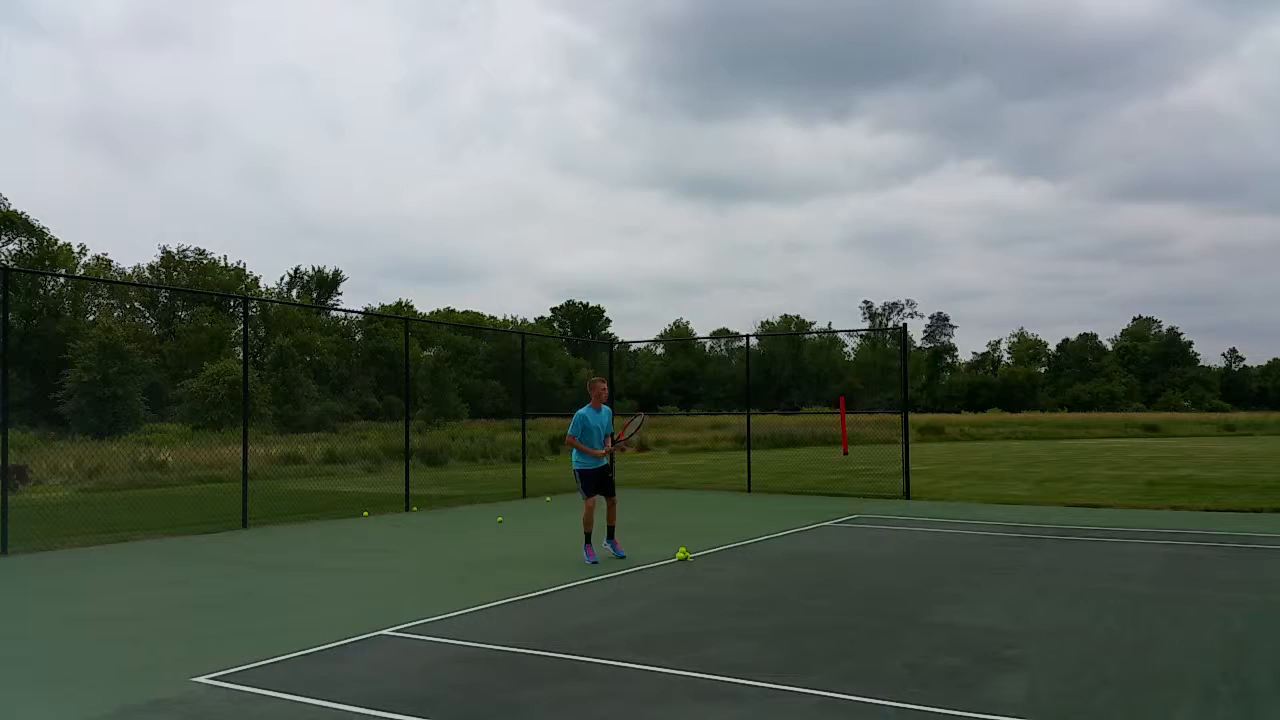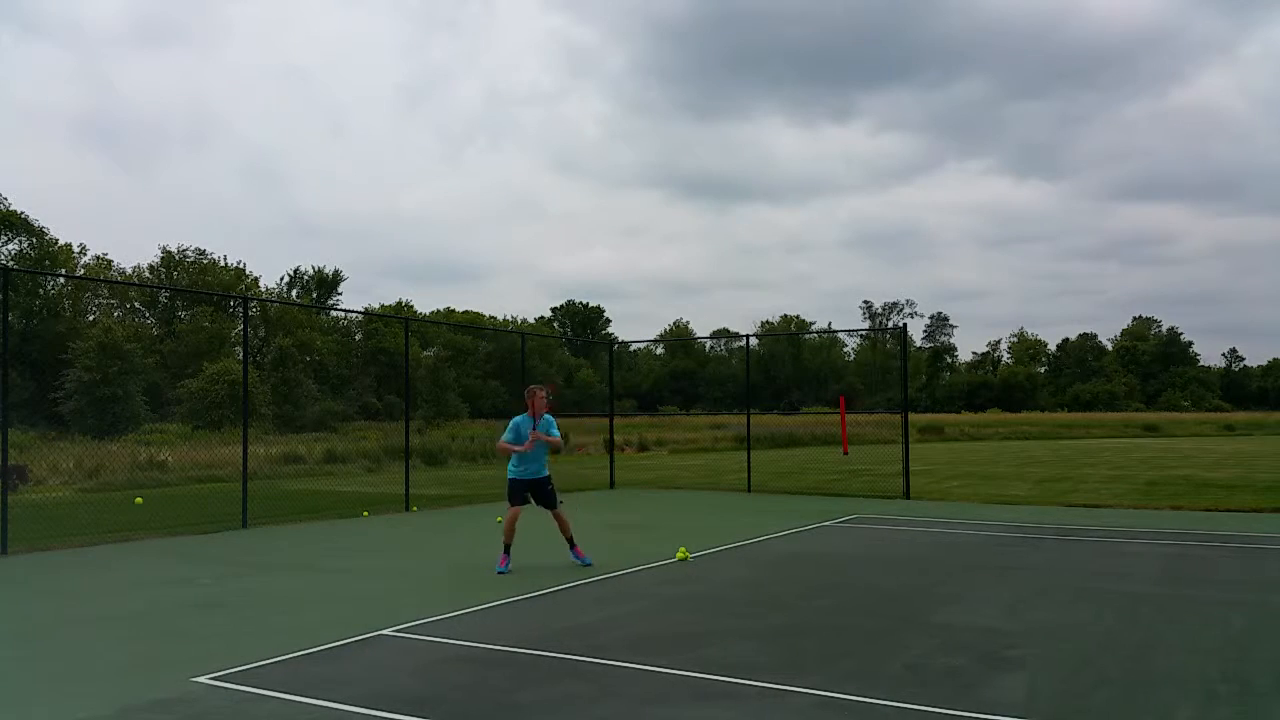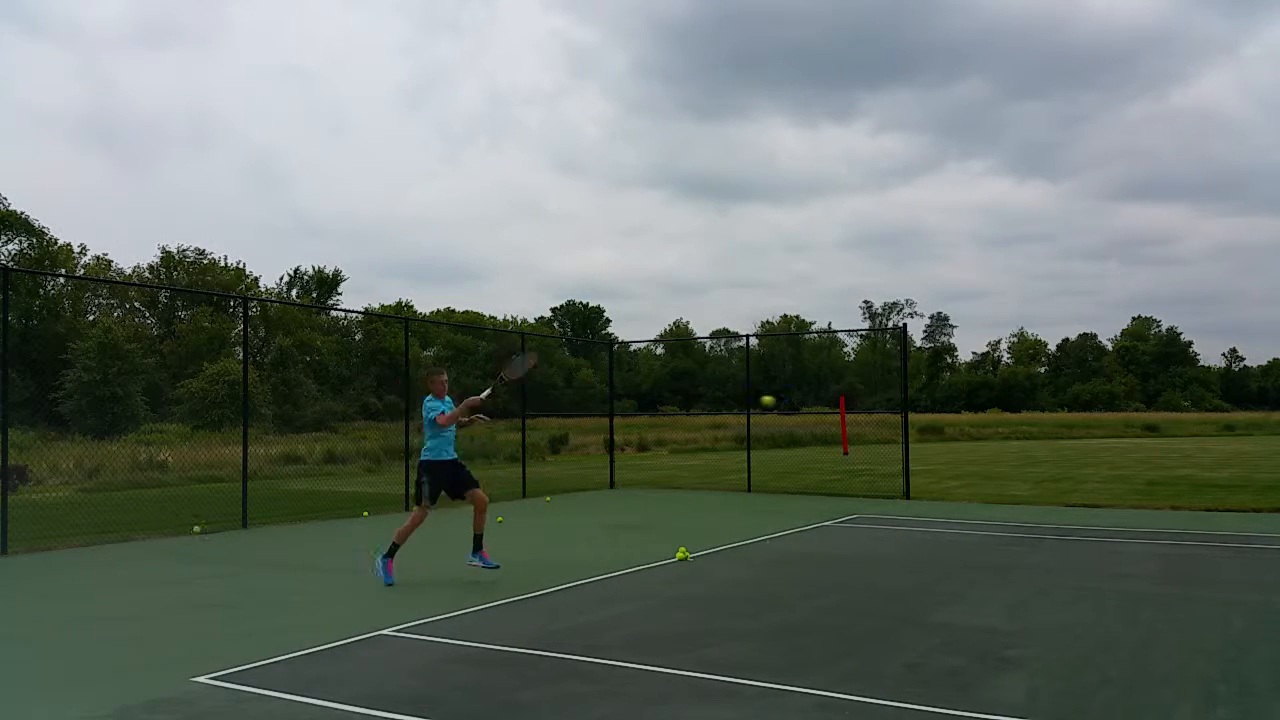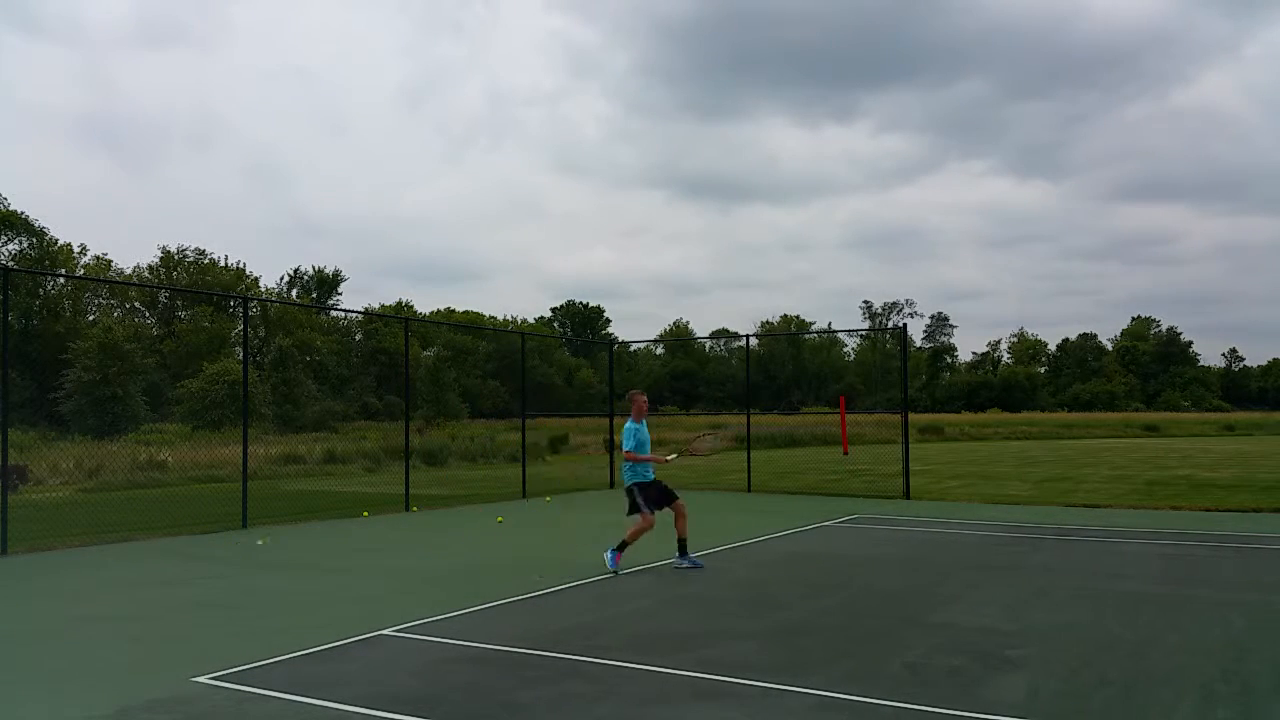
dt=1s
person 1, frame 1
left shoulder: (608, 412)
right shoulder: (581, 415)
right elbow: (570, 440)
left wrist: (608, 446)
right wrist: (592, 452)
left hip: (602, 464)
right hip: (583, 466)
left knee: (612, 501)
right knee: (590, 503)
left ankle: (611, 540)
right ankle: (588, 546)
person 1, frame 2
left shoulder: (549, 420)
right shoulder: (517, 423)
left elbow: (559, 443)
right elbow: (500, 446)
left wrist: (542, 438)
right wrist: (519, 449)
left hip: (541, 475)
right hip: (518, 476)
left knee: (558, 514)
right knee: (513, 513)
left ankle: (574, 549)
right ankle: (505, 556)
person 1, frame 3
left shoulder: (447, 400)
right shoulder: (430, 403)
right elbow: (443, 423)
left wrist: (470, 419)
right wrist: (462, 406)
left hip: (451, 461)
right hip: (432, 463)
left knee: (481, 501)
right knee: (419, 515)
left ankle: (477, 553)
right ankle: (387, 559)
person 1, frame 4
left shoulder: (642, 423)
right shoulder: (630, 428)
right elbow: (626, 456)
right wrist: (652, 459)
left hip: (649, 479)
right hip: (636, 482)
left knee: (680, 509)
right knee: (647, 522)
left ankle: (683, 555)
right ankle: (616, 552)
